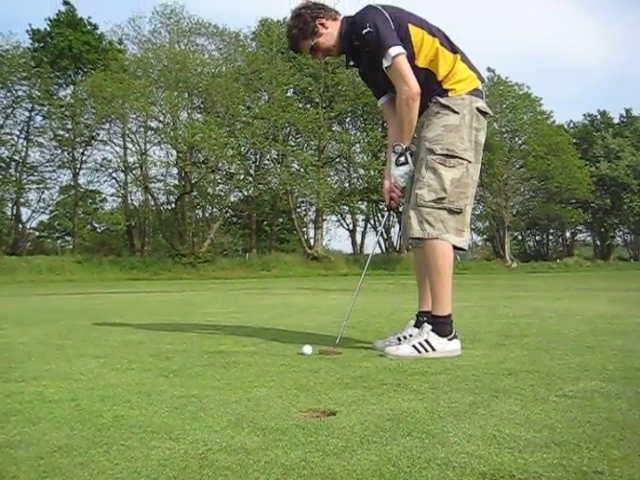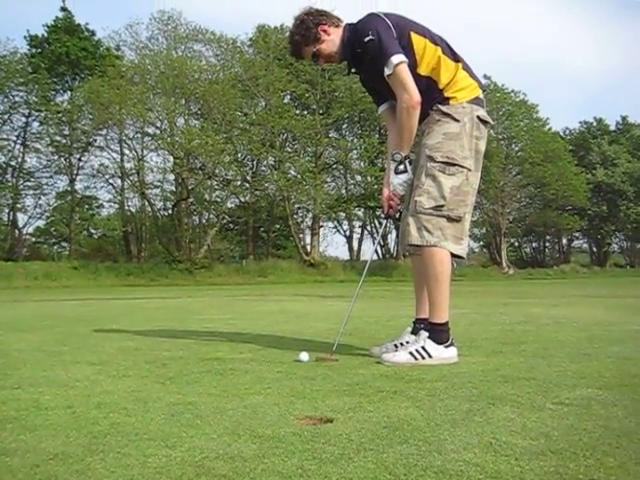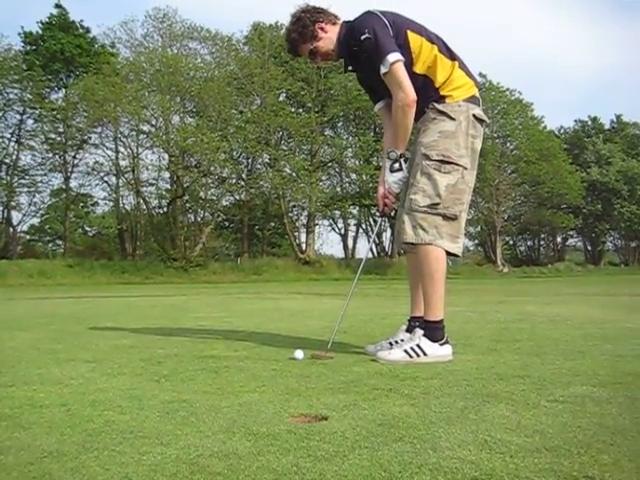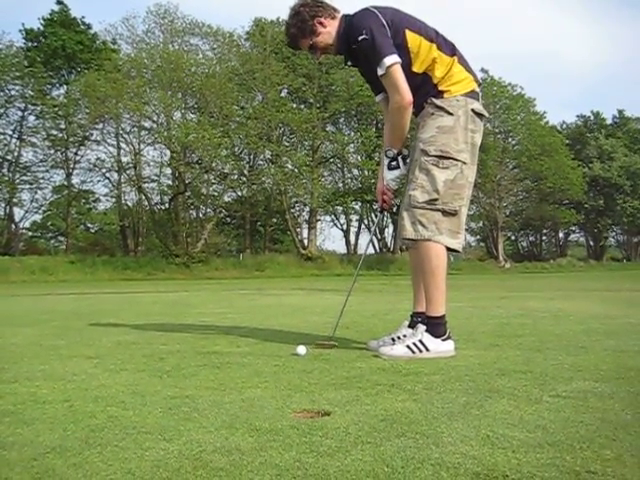
dt=0.7s
person 1, frame 1
right shoulder: (359, 50)
left elbow: (410, 91)
right elbow: (393, 113)
left wrist: (401, 154)
right wrist: (390, 172)
left hip: (456, 100)
right hip: (436, 110)
left knee: (432, 213)
right knee: (417, 217)
left ankle: (442, 331)
right ankle: (424, 322)
person 1, frame 2
left shoulder: (370, 30)
right shoulder: (362, 58)
left elbow: (411, 99)
right elbow: (393, 122)
left wrist: (400, 162)
right wrist: (390, 180)
left hip: (457, 109)
right hip: (438, 118)
left knee: (430, 220)
right knee: (417, 224)
left ankle: (439, 337)
right ankle: (422, 329)
person 1, frame 3
left shoulder: (368, 27)
right shoulder: (359, 57)
left elbow: (406, 98)
right elbow: (390, 120)
left wrist: (396, 160)
right wrist: (386, 178)
left hip: (453, 107)
right hip: (436, 115)
left knee: (425, 219)
right knee: (412, 222)
left ankle: (433, 336)
right ankle: (416, 327)
person 1, frame 4
right shoulder: (358, 45)
left elbow: (402, 99)
right elbow: (391, 109)
left wrist: (392, 157)
right wrist: (385, 172)
left hip: (453, 101)
right hip: (439, 108)
left knee: (426, 212)
right knee: (415, 217)
left ankle: (436, 331)
right ankle: (419, 323)
